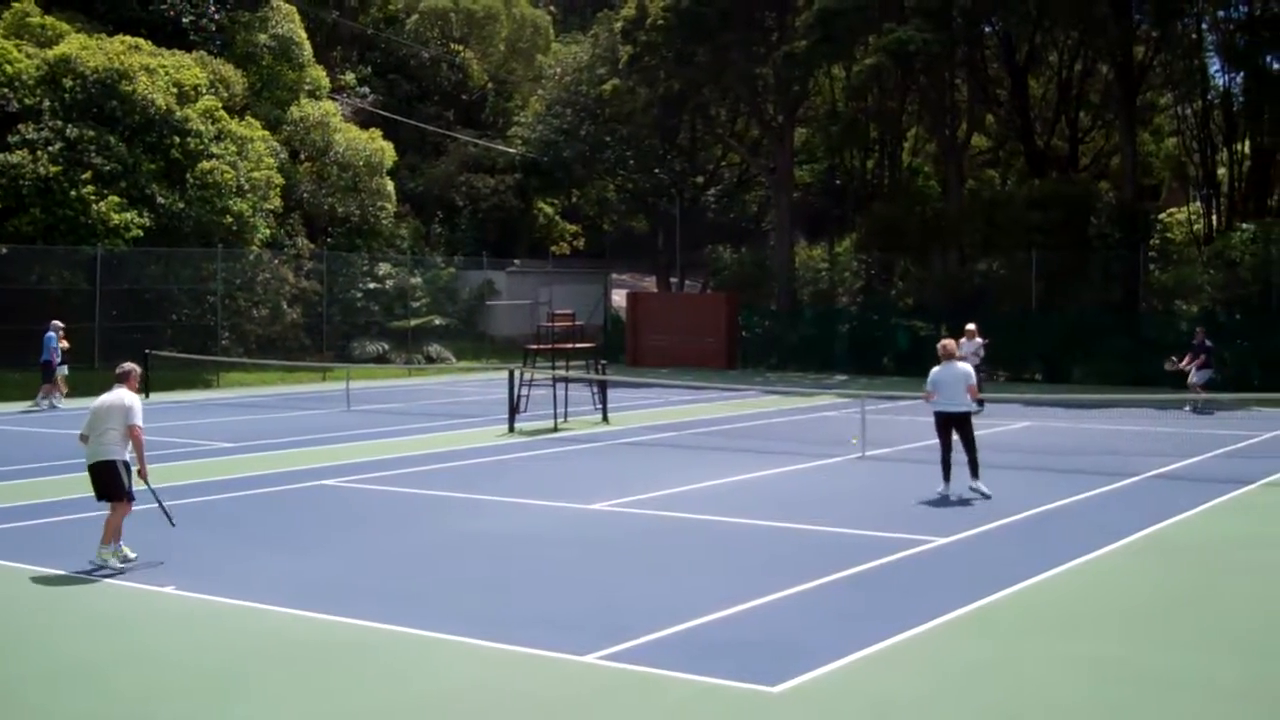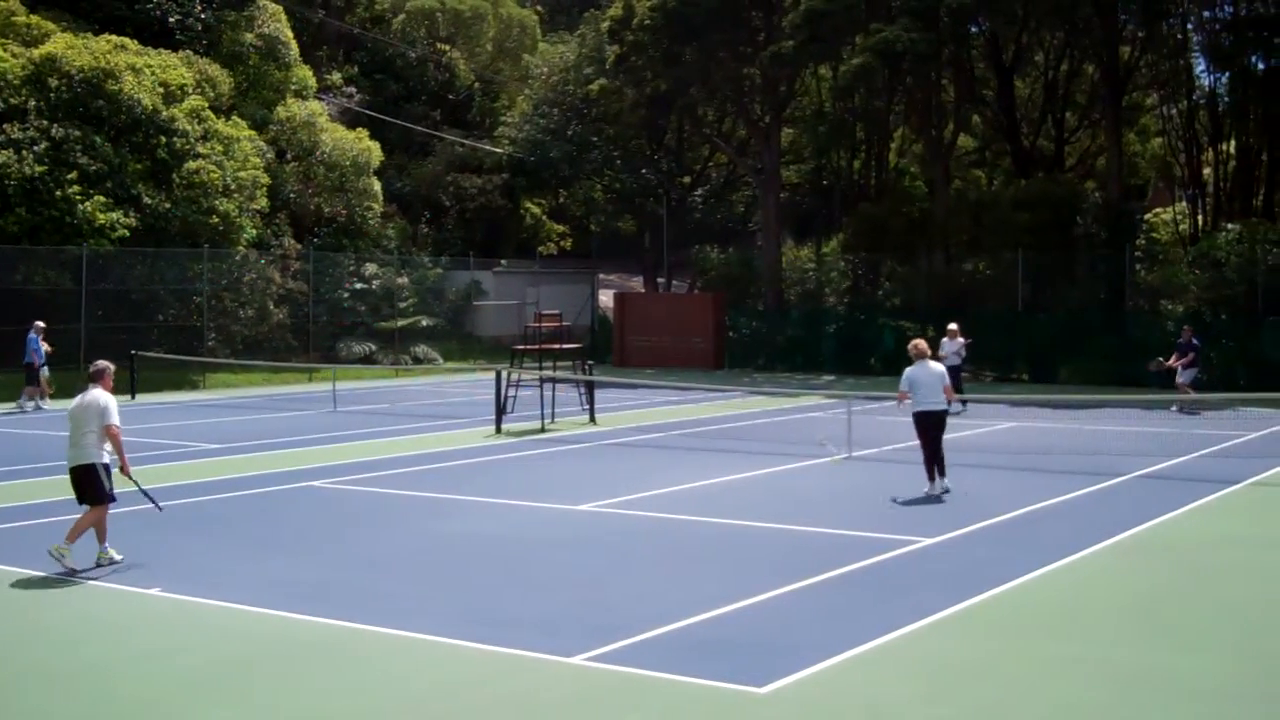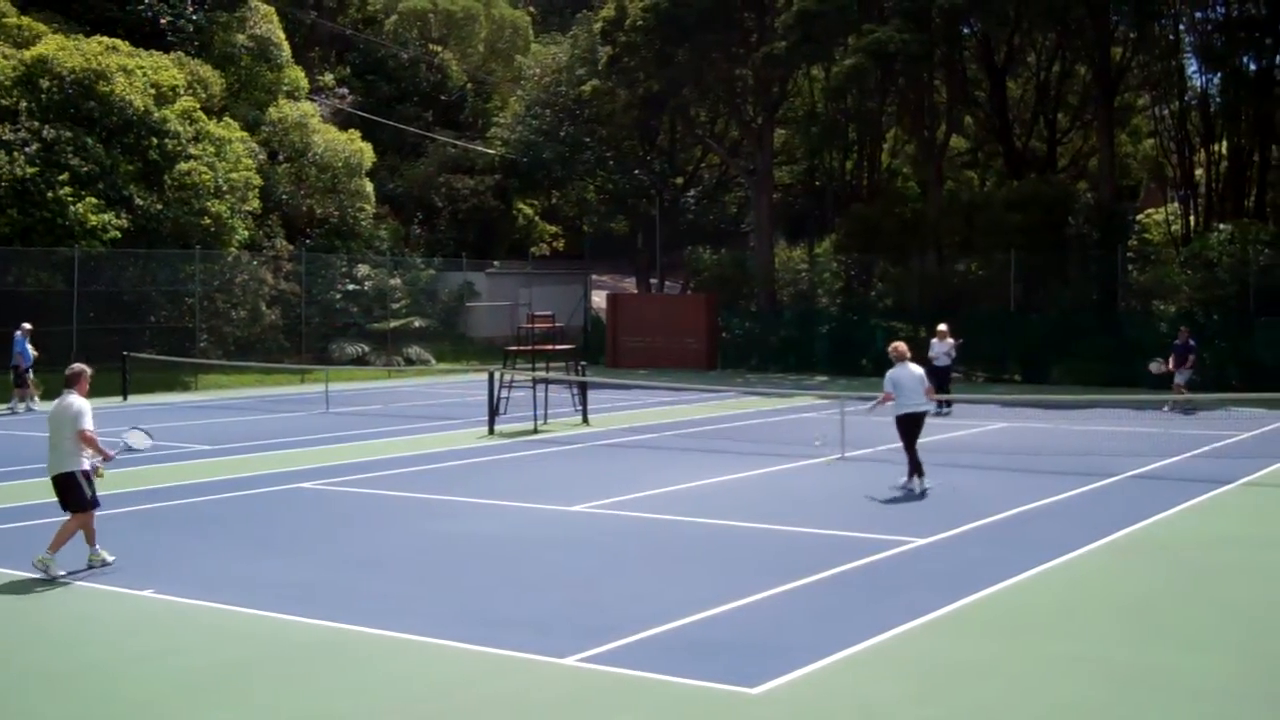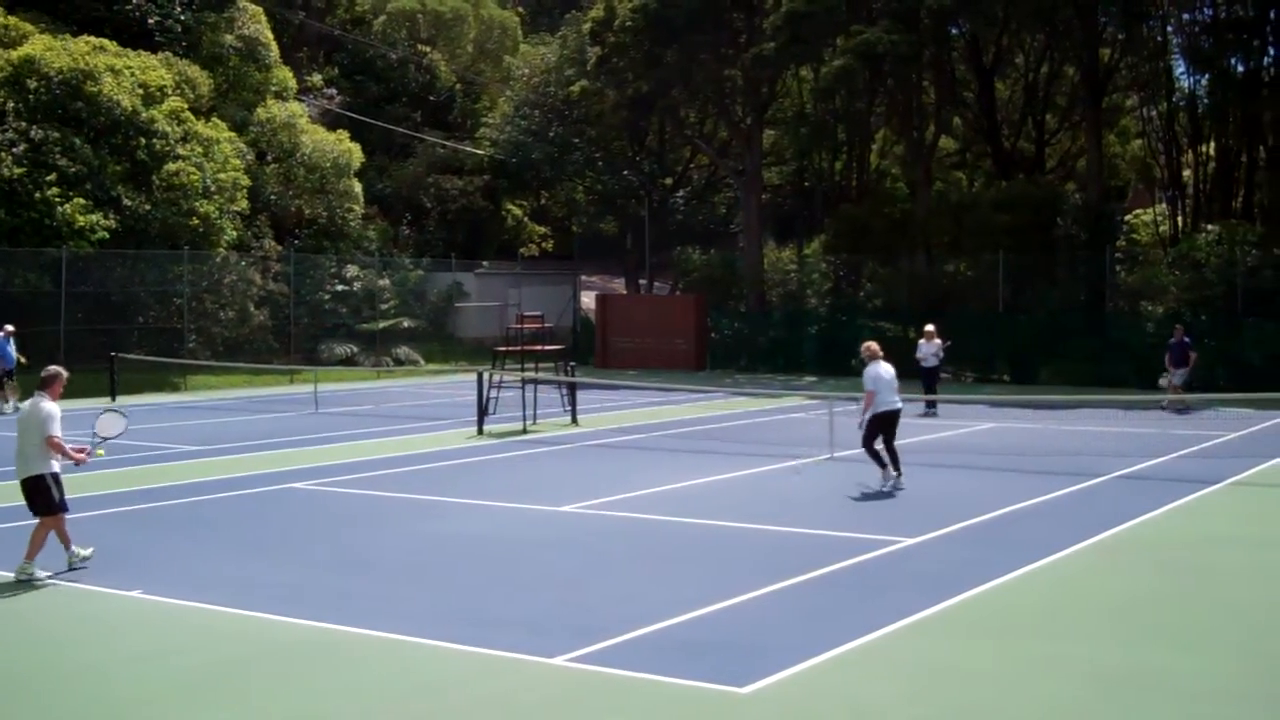
dt=0.2s
person 1, frame 1
left shoulder: (100, 400)
right shoulder: (131, 398)
left elbow: (83, 437)
right elbow: (135, 432)
right wrist: (142, 464)
left hip: (93, 459)
right hip: (113, 458)
left knee: (116, 504)
right knee: (122, 505)
left ankle: (117, 549)
right ankle: (103, 553)
person 1, frame 2
left shoulder: (77, 401)
right shoulder: (106, 398)
right elbow: (112, 431)
right wrist: (123, 460)
left hip: (75, 462)
right hip: (93, 460)
left knee: (98, 507)
right knee: (99, 508)
left ankle: (104, 552)
right ankle: (63, 548)
person 1, frame 3
left shoulder: (56, 405)
right shoulder: (80, 404)
right elbow: (86, 435)
left wrist: (89, 461)
right wrist: (103, 452)
left hip: (57, 468)
right hip: (73, 467)
left knee: (85, 511)
right knee: (81, 515)
left ankle: (95, 554)
right ankle: (46, 558)
person 1, frame 4
left shoulder: (28, 406)
right shoulder: (50, 408)
right elbow: (52, 441)
left wrist: (70, 450)
right wrist: (73, 456)
left hip: (26, 471)
right hip: (42, 471)
left knee: (56, 514)
right knee: (49, 518)
left ankle: (73, 554)
right ankle: (26, 567)
